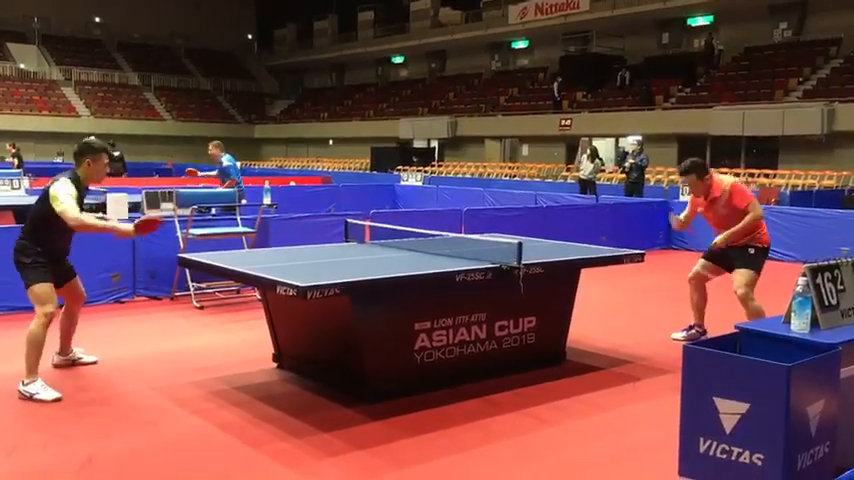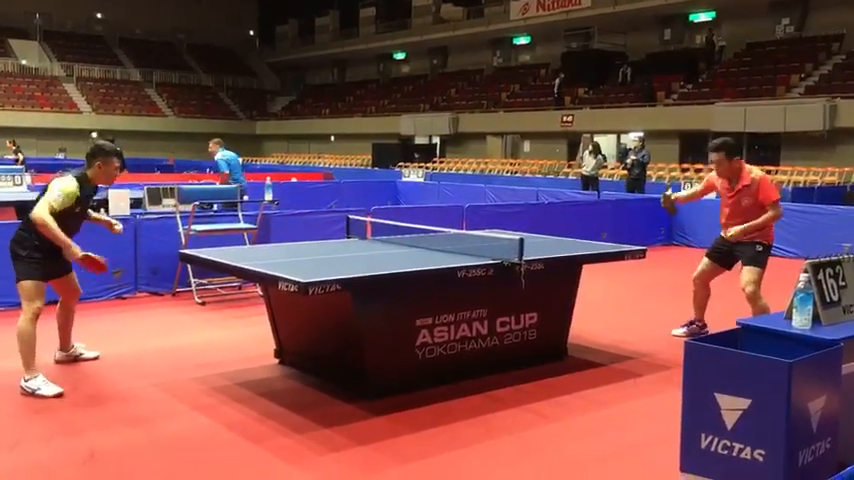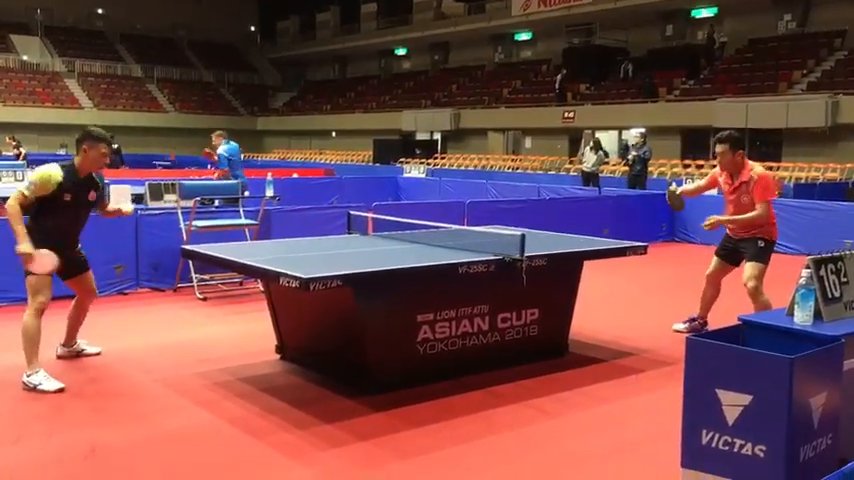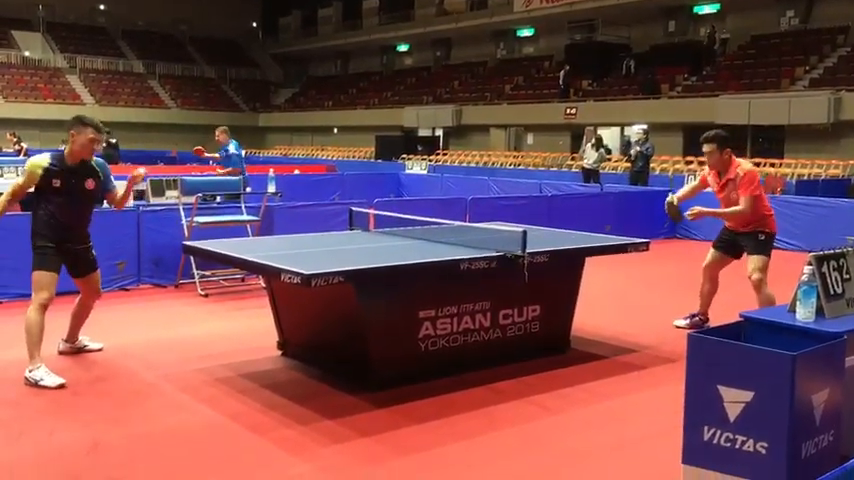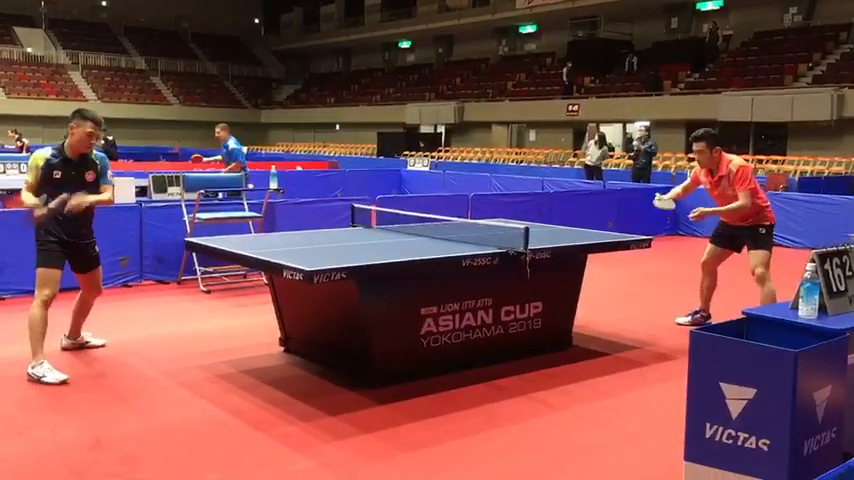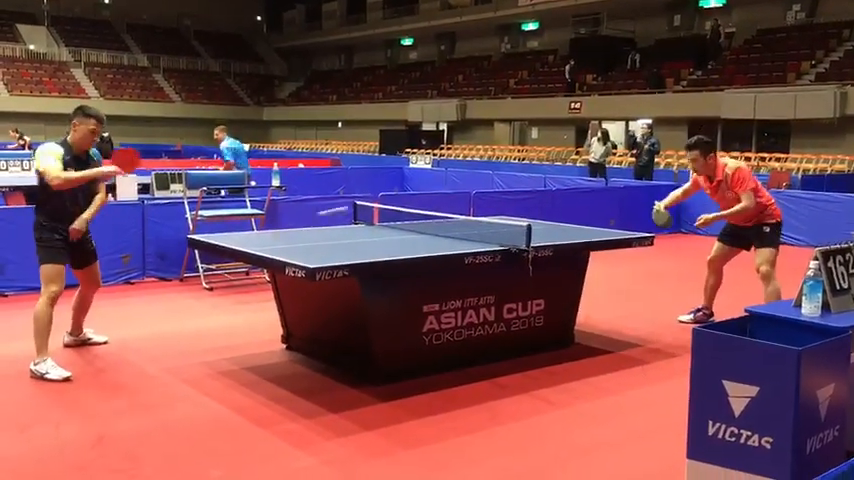
dt=0.2s
person 1, frame 1
left shoulder: (77, 184)
right shoulder: (63, 186)
right elbow: (75, 220)
left wrist: (100, 219)
right wrist: (116, 228)
left hip: (53, 254)
right hip: (32, 255)
left knee: (77, 299)
right knee: (46, 311)
left ankle: (65, 353)
right ankle: (30, 382)
person 1, frame 2
left shoulder: (89, 186)
right shoulder: (67, 184)
right elbow: (39, 216)
left wrist: (106, 220)
right wrist: (69, 246)
left hip: (52, 249)
right hip: (29, 249)
left knee: (72, 295)
right knee: (33, 309)
left ankle: (66, 349)
right ankle: (30, 378)
person 1, frame 3
left shoulder: (95, 180)
right shoulder: (51, 174)
left elbow: (103, 207)
right elbow: (13, 204)
left wrist: (119, 210)
right wrist: (23, 241)
left hip: (67, 246)
right hip: (38, 244)
left knee: (88, 294)
right knee: (39, 303)
left ankle: (69, 345)
right ankle: (32, 373)
person 1, frame 4
left shoulder: (98, 168)
right shoulder: (41, 164)
left elbow: (116, 202)
left wrist: (130, 186)
left hip: (79, 242)
right hip: (47, 241)
left knee: (92, 293)
right knee: (42, 299)
left ankle: (71, 341)
right ankle: (35, 368)
person 1, frame 5
left shoulder: (99, 160)
right shoulder: (42, 157)
left elbow: (108, 197)
right elbow: (26, 193)
left wrist: (87, 200)
right wrist: (36, 205)
left hip: (83, 236)
right hip: (51, 237)
left knee: (93, 290)
right knee: (45, 296)
left ankle: (73, 337)
right ankle: (37, 364)
person 1, frame 6
left shoulder: (91, 158)
right shoulder: (50, 151)
left elbow: (100, 194)
right elbow: (56, 182)
left wrist: (85, 217)
right wrist: (99, 172)
left hip: (79, 231)
right hip: (51, 232)
left knee: (92, 284)
right knee: (52, 291)
left ankle: (76, 333)
right ankle: (40, 361)
person 2, frame 1
left shoulder: (730, 186)
right shoulder: (698, 194)
left elbow: (757, 214)
right elbow: (685, 221)
left wrist: (727, 235)
right wrist: (677, 223)
left hip: (752, 242)
right hip: (727, 243)
left knee: (742, 292)
right knee: (695, 278)
right ankle: (698, 328)
person 2, frame 2
left shoulder: (758, 179)
right shoulder: (716, 178)
left elbow: (776, 212)
right elbow: (694, 193)
left wrist: (745, 228)
right wrist: (675, 197)
left hip: (756, 239)
right hip: (728, 238)
left knee: (750, 289)
right knee: (699, 278)
right ankle: (698, 324)
person 2, frame 3
left shoulder: (759, 176)
right shoulder: (721, 173)
left elbow: (763, 215)
right elbow: (700, 187)
left wrist: (724, 220)
right wrist: (680, 190)
left hip: (759, 235)
right hip: (733, 235)
left knee: (751, 284)
right knee: (712, 276)
right ankle: (700, 321)
person 2, frame 4
left shoulder: (746, 172)
right shoulder: (710, 172)
left elbow: (744, 210)
right elbow: (693, 188)
left wrist: (707, 212)
right wrist: (676, 198)
left hip: (758, 228)
right hip: (732, 228)
left knee: (756, 278)
right knee: (709, 269)
right ankle: (701, 316)
person 2, frame 5
left shoulder: (738, 167)
right shoulder: (701, 170)
left elbow: (745, 204)
right elbow: (684, 188)
left wrist: (709, 212)
right wrist: (666, 197)
left hip: (757, 221)
right hip: (730, 223)
left knee: (760, 273)
right knee: (707, 263)
right ankle: (703, 313)
person 2, frame 6
left shoulder: (735, 170)
right shoulder: (701, 176)
left elbow: (749, 205)
right elbow: (683, 191)
left wrist: (714, 217)
right wrist: (663, 204)
left hip: (765, 219)
right hip: (738, 222)
left knee: (765, 270)
right knee: (713, 261)
right ankle: (706, 311)
